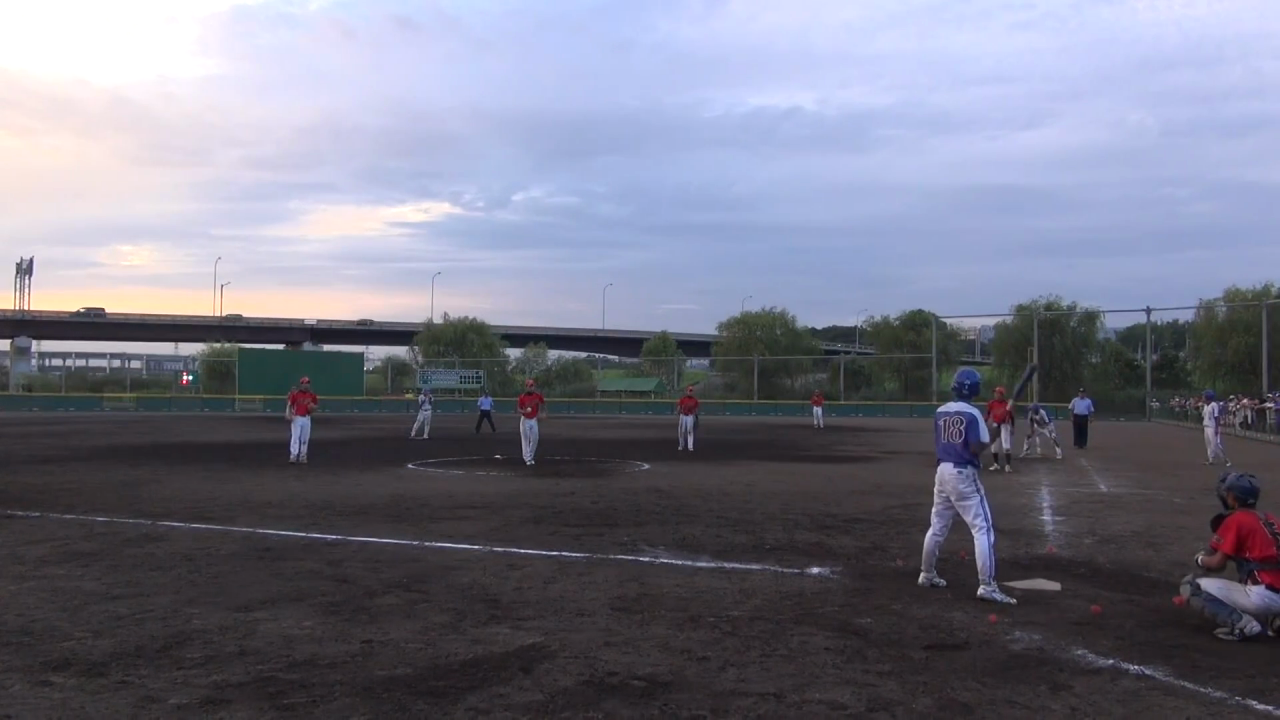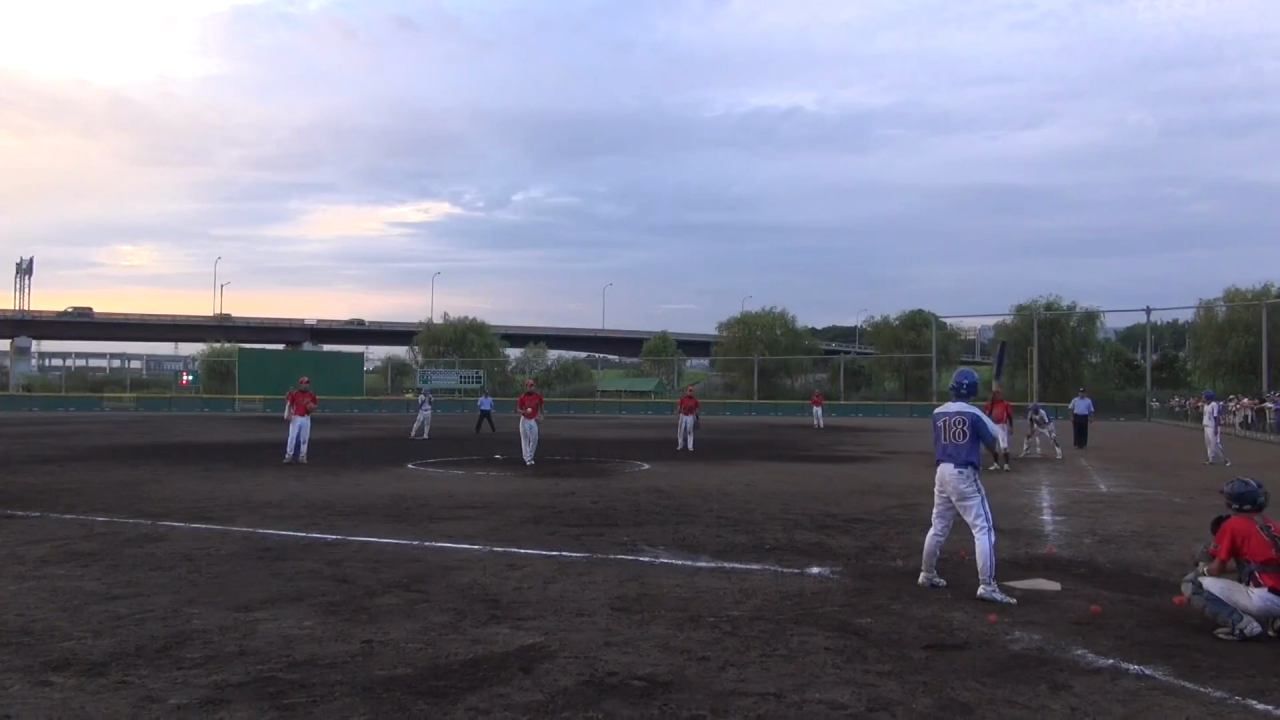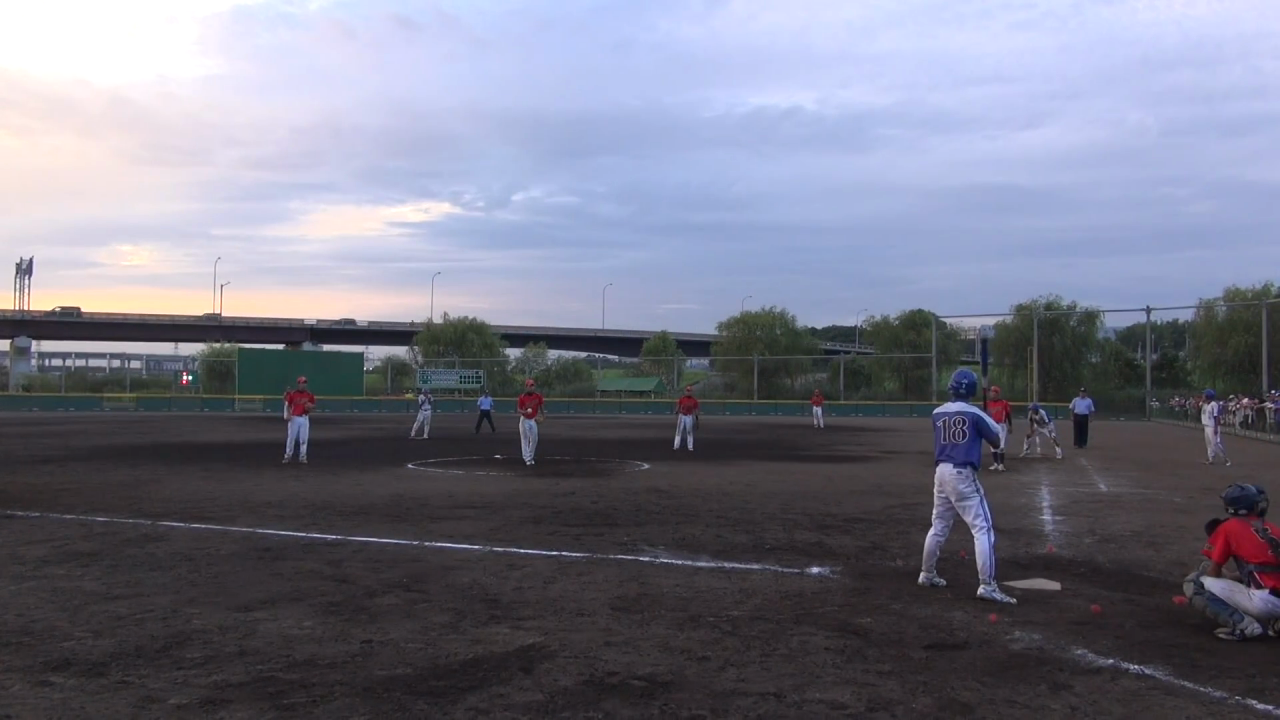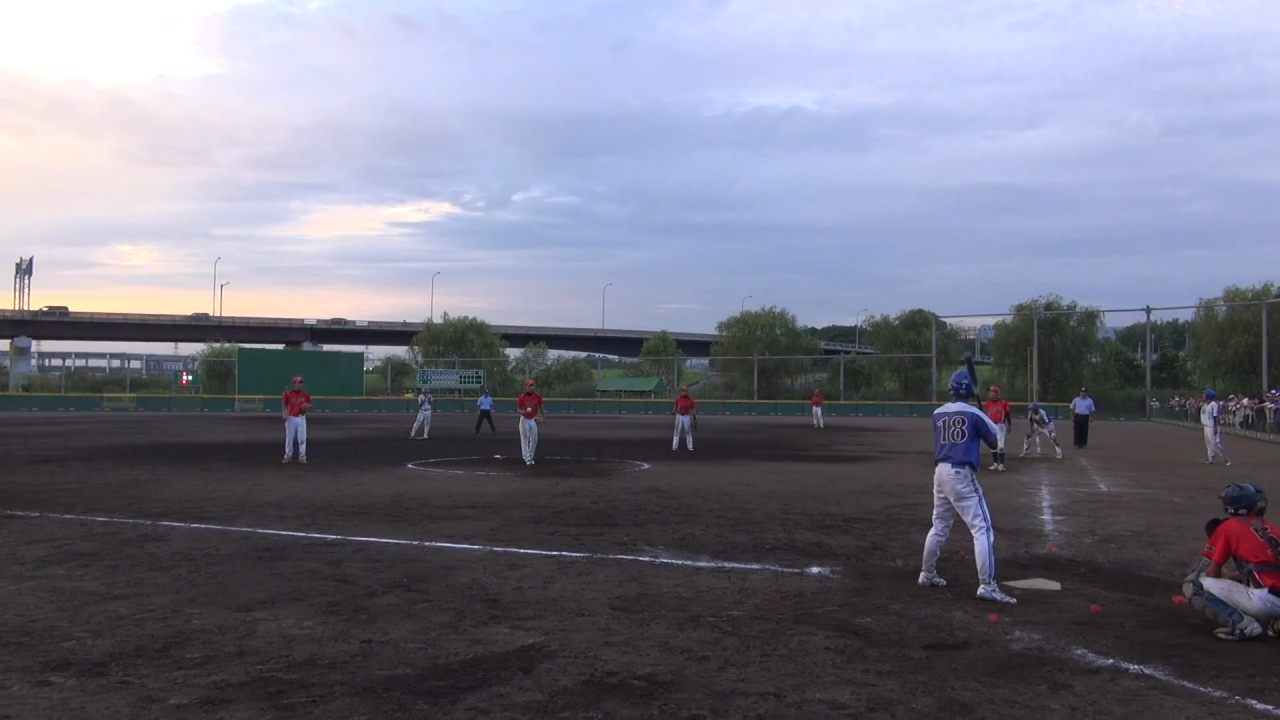
dt=0.2s
person 1, frame 1
left shoulder: (941, 412)
right shoulder: (972, 414)
right elbow: (975, 449)
right wrist: (987, 441)
left hip: (942, 472)
right hip: (963, 475)
left knee: (937, 527)
right knee: (982, 530)
left ankle: (927, 574)
right ankle: (987, 586)
person 1, frame 2
left shoulder: (938, 413)
right shoulder: (974, 414)
right elbow: (992, 445)
right wrist: (988, 429)
left hip: (942, 472)
right hip: (964, 475)
left knee: (938, 527)
right knee: (983, 530)
left ankle: (927, 574)
right ankle: (987, 586)
person 1, frame 3
left shoulder: (937, 413)
right shoulder: (974, 414)
right elbow: (996, 443)
right wrist: (986, 423)
left hip: (941, 473)
right hip: (963, 475)
left knee: (939, 526)
right knee: (983, 530)
left ankle: (927, 574)
right ankle: (987, 586)
person 1, frame 4
left shoulder: (938, 414)
right shoulder: (974, 414)
right elbow: (993, 443)
right wrist: (985, 422)
left hip: (941, 473)
right hip: (962, 475)
left knee: (939, 526)
right knee: (982, 530)
left ankle: (927, 574)
right ankle: (987, 586)
person 2, frame 1
left shoulder: (1236, 520)
left elbow: (1218, 562)
left wrist: (1201, 559)
right wrist: (1233, 555)
left hip: (1261, 597)
left knee: (1190, 586)
left ankle: (1241, 624)
person 2, frame 2
left shoulder: (1232, 524)
left elbow: (1216, 570)
left wrist: (1203, 569)
right wrist: (1228, 567)
left hip: (1261, 599)
left knee: (1191, 583)
left ankle: (1242, 624)
person 2, frame 3
left shoulder: (1228, 527)
left elbow: (1213, 573)
right wrist: (1231, 576)
left hip: (1262, 601)
left knee: (1193, 583)
left ankle: (1243, 625)
person 2, frame 4
left shoulder: (1227, 527)
left elbow: (1213, 573)
right wrist: (1229, 575)
left hip: (1262, 601)
left knee: (1192, 584)
left ankle: (1243, 625)
